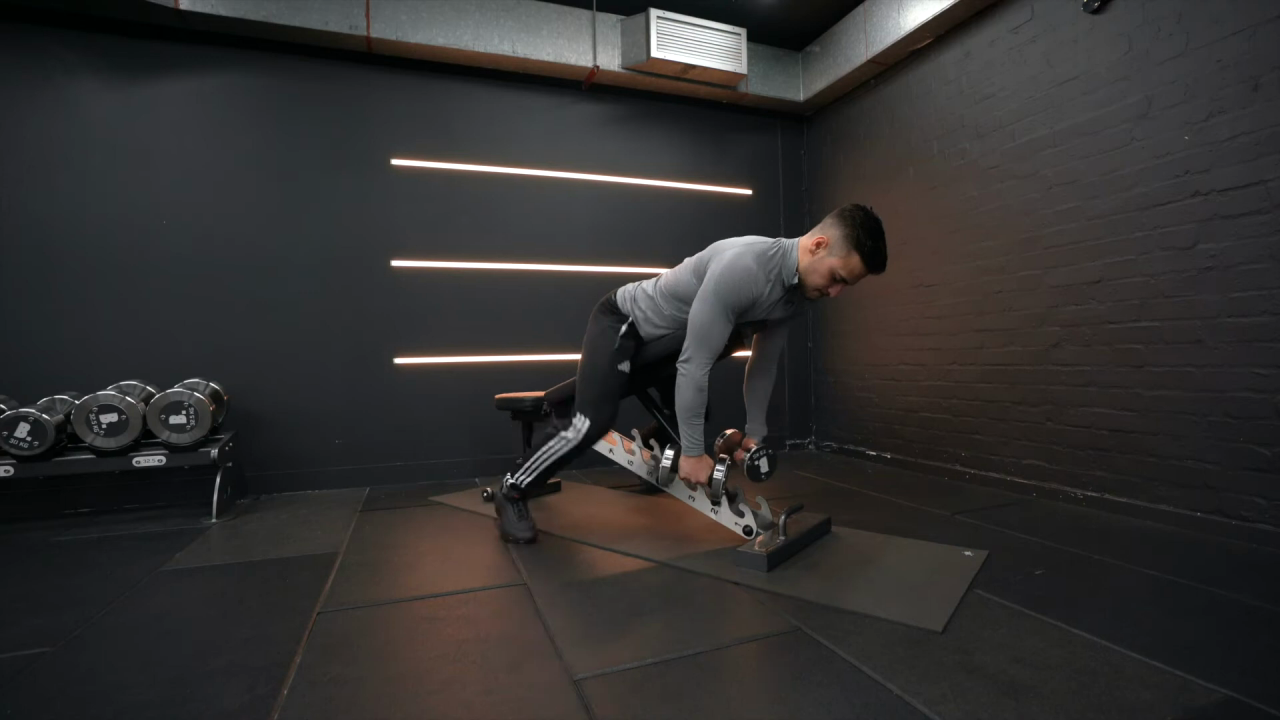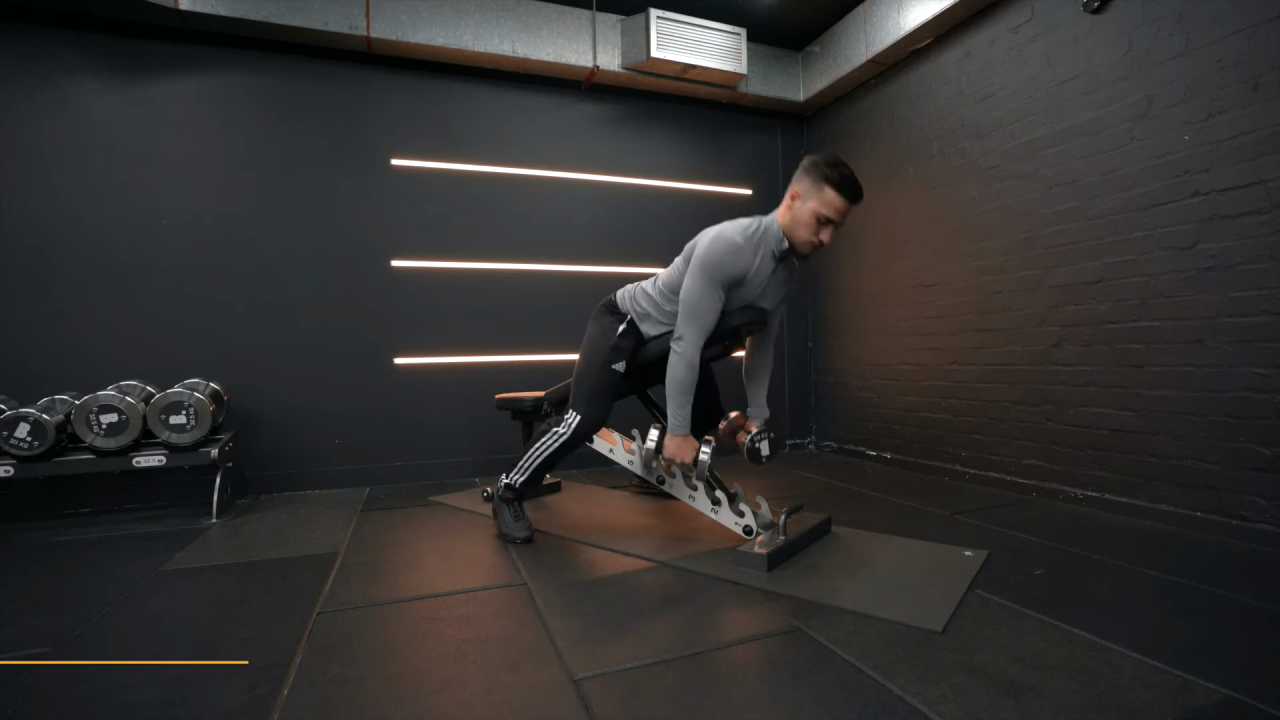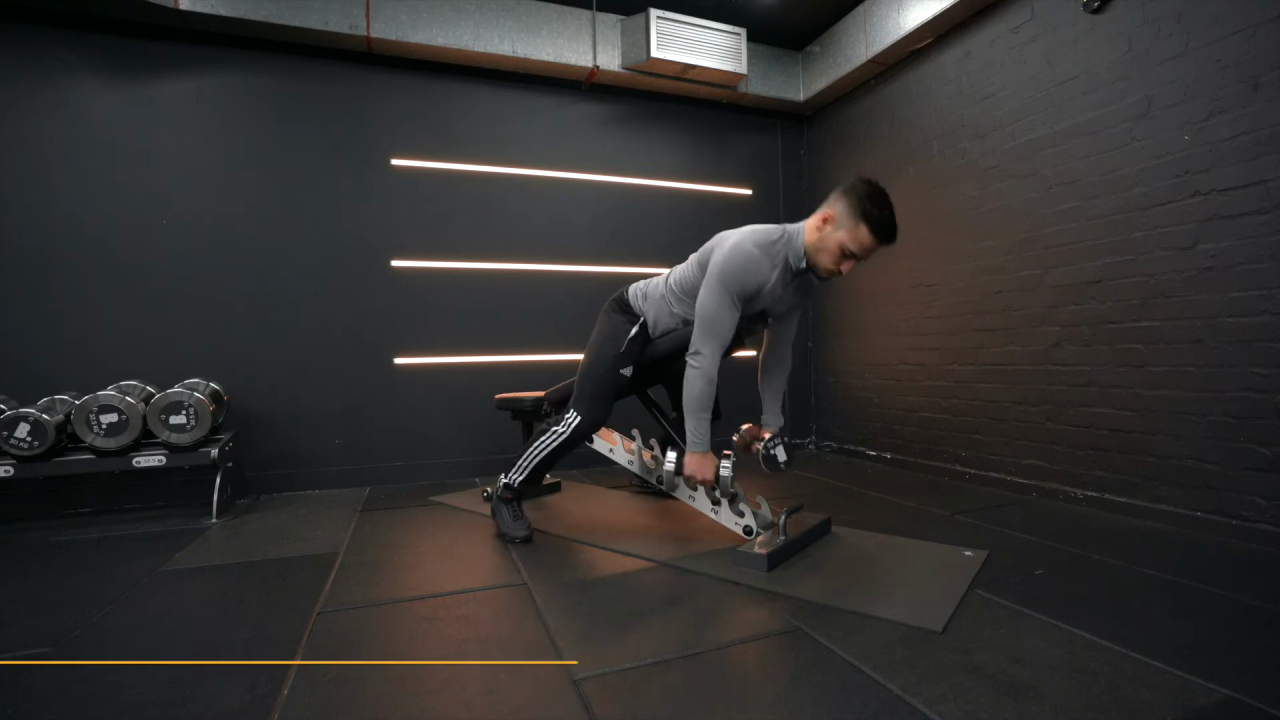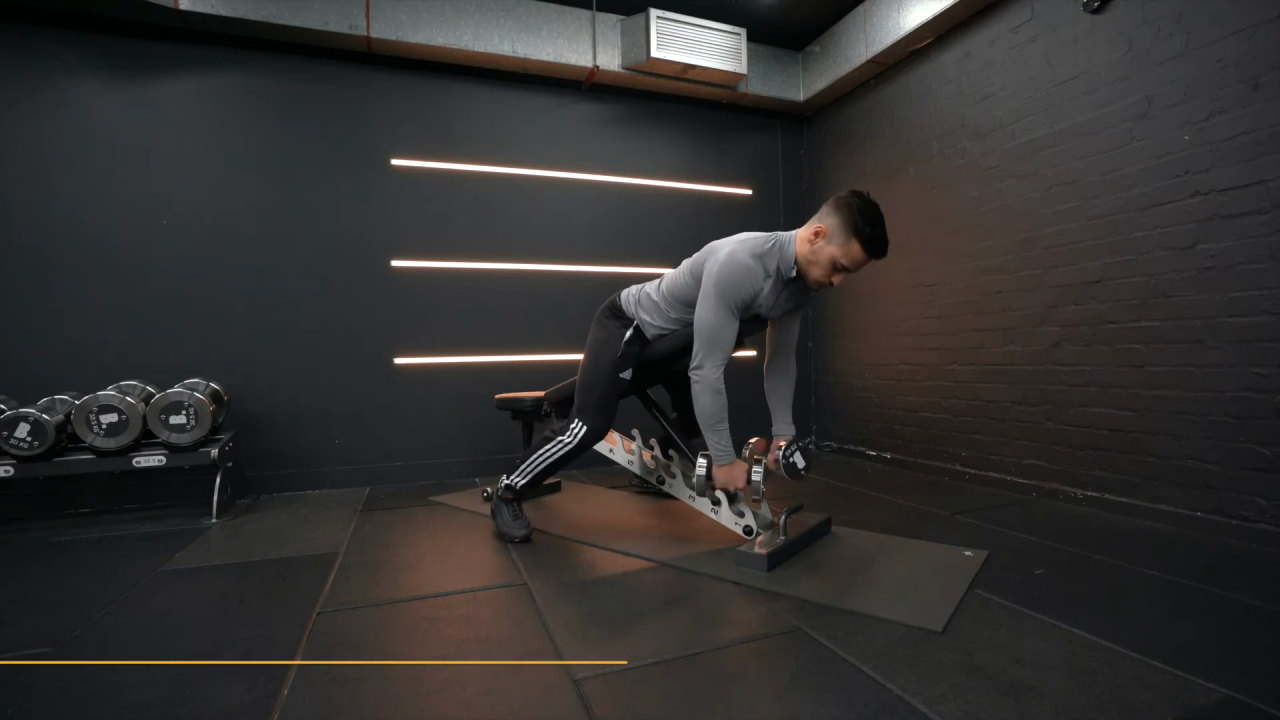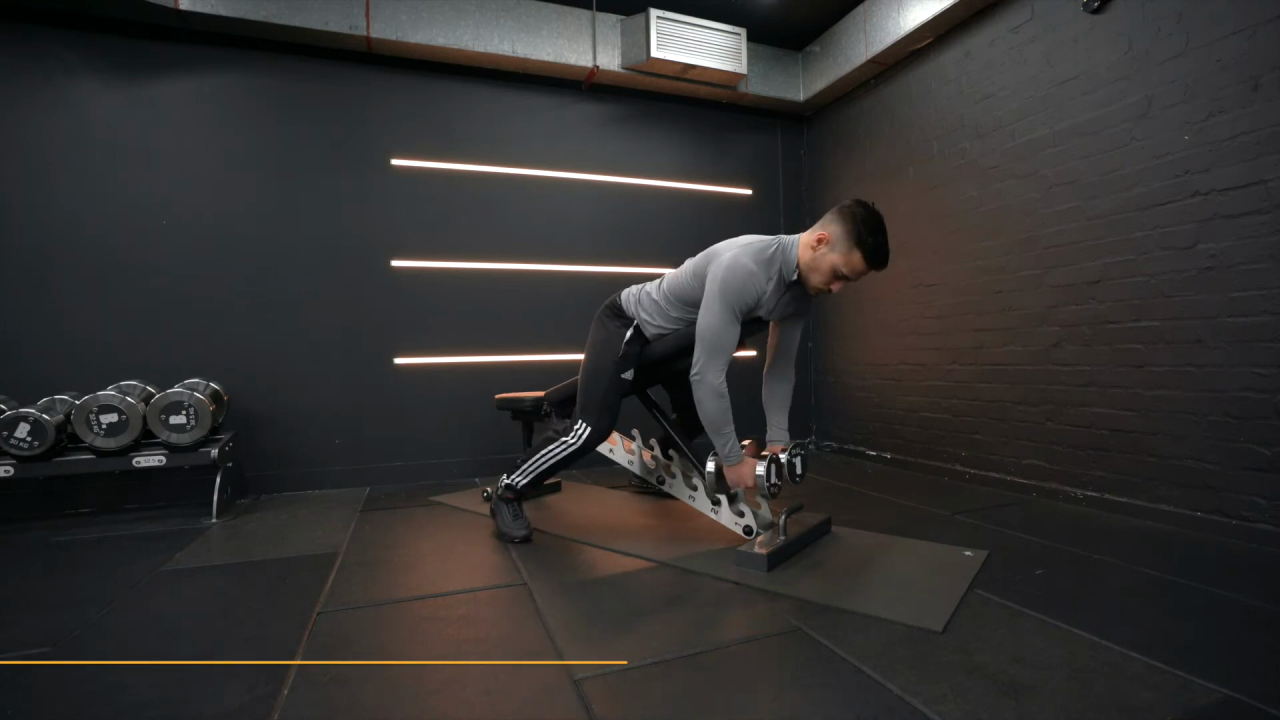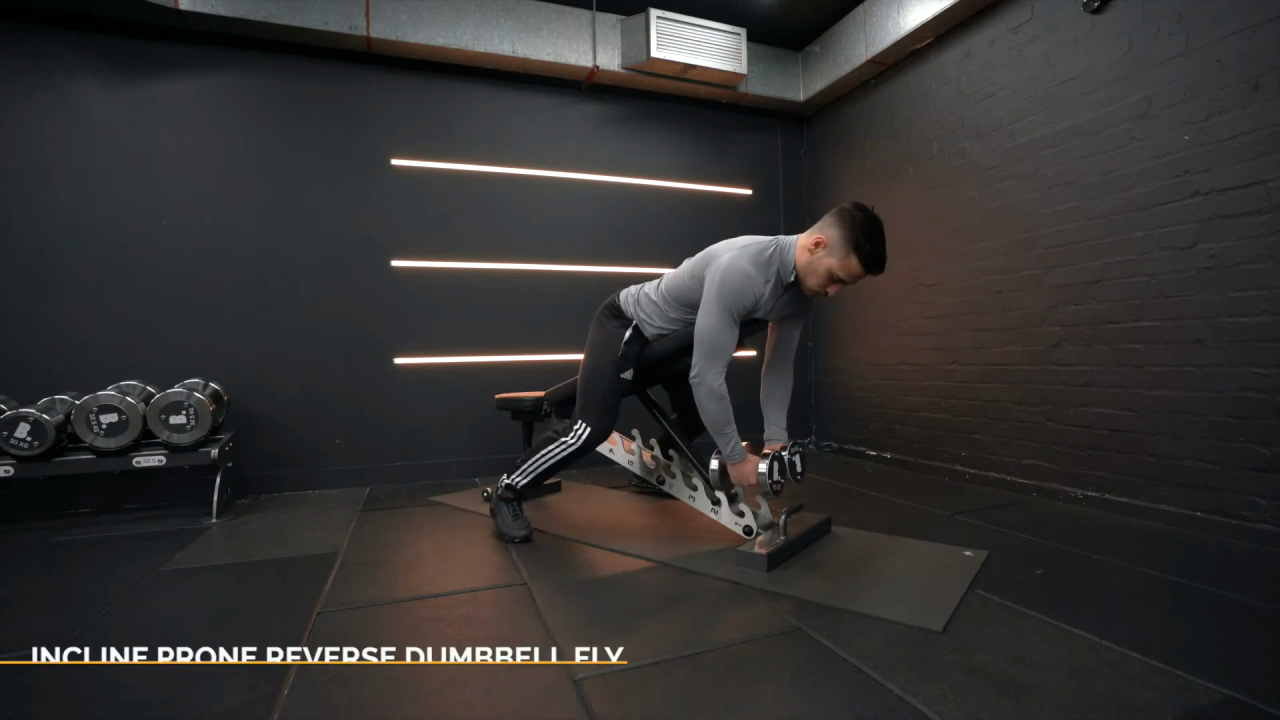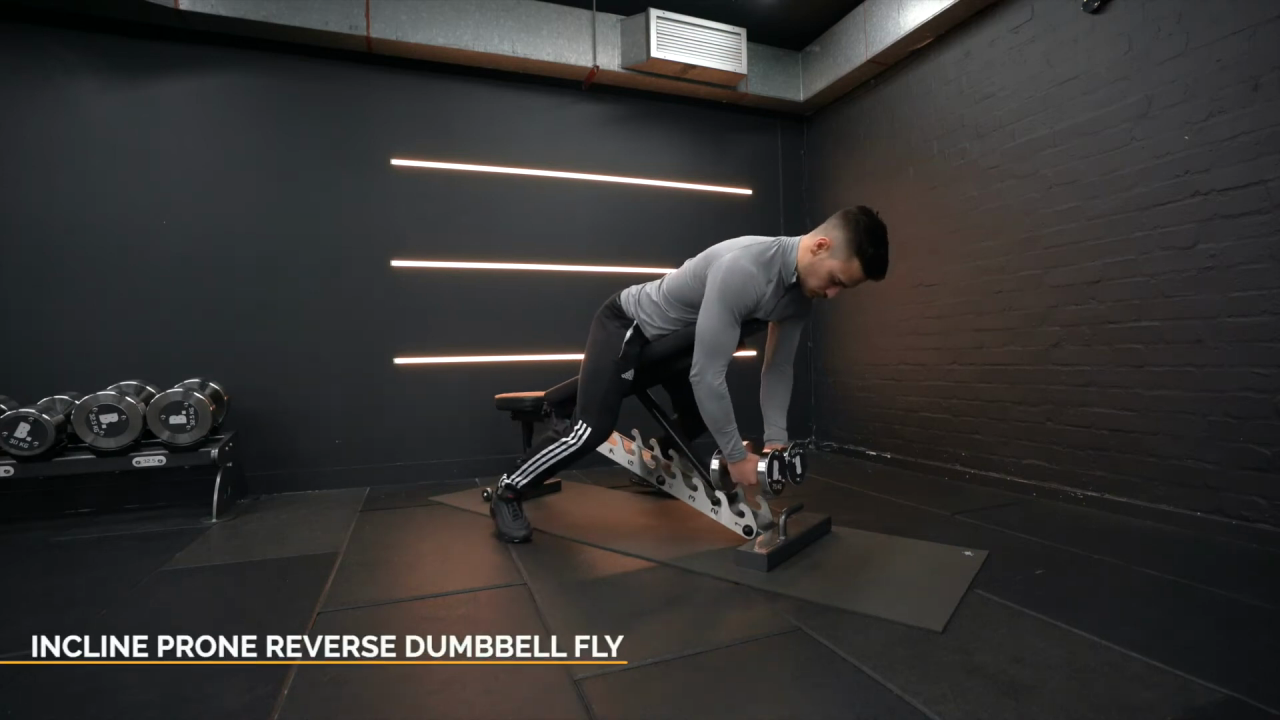
dt=0.4s
person 1, frame 1
left shoulder: (795, 292)
right shoulder: (742, 267)
left elbow: (764, 363)
right elbow: (695, 364)
left wrist: (754, 433)
right wrist: (694, 452)
left hip: (669, 333)
right hip: (624, 320)
left knee: (688, 412)
right knee: (594, 421)
right ankle: (513, 492)
person 1, frame 2
left shoulder: (786, 269)
right shoulder: (728, 245)
left elbow: (761, 343)
right elbow: (687, 342)
left wrist: (756, 415)
right wrist: (677, 432)
left hip: (666, 333)
right hip: (625, 321)
left knee: (708, 416)
right knee: (585, 418)
right ankle: (509, 492)
person 1, frame 3
left shoulder: (804, 277)
right shoulder: (745, 254)
left elbow: (777, 350)
right elbow: (704, 355)
left wrist: (771, 423)
right wrist: (697, 449)
left hip: (678, 331)
right hip: (636, 320)
left knee: (700, 417)
right knee: (586, 418)
right ankle: (508, 492)
person 1, frame 4
left shoulder: (799, 283)
right shoulder: (738, 264)
left elbow: (781, 360)
right elbow: (707, 369)
left wrist: (783, 433)
right wrist: (724, 459)
left hip: (672, 335)
right hip: (627, 324)
left knee: (698, 416)
right knee: (589, 426)
right ankle: (508, 493)
person 1, frame 5
left shoulder: (800, 288)
right shoulder: (742, 268)
left elbow: (781, 365)
right elbow: (708, 373)
left wrist: (778, 439)
right wrist: (732, 460)
left hip: (672, 335)
right hip: (628, 324)
left knee: (699, 415)
right knee: (592, 428)
right ankle: (508, 492)
person 1, frame 6
left shoulder: (799, 288)
right shoulder: (740, 270)
left elbow: (779, 365)
right elbow: (707, 375)
left wrist: (776, 438)
right wrist: (736, 458)
left hip: (671, 334)
right hip: (627, 323)
left knee: (699, 414)
right knee: (592, 428)
right ankle: (508, 492)
person 1, frame 7
left shoulder: (800, 290)
right shoulder: (742, 269)
left elbow: (778, 366)
right elbow: (707, 374)
left wrist: (776, 438)
right wrist: (736, 457)
left hip: (672, 334)
right hip: (628, 324)
left knee: (701, 413)
right knee: (592, 429)
right ankle: (508, 493)
